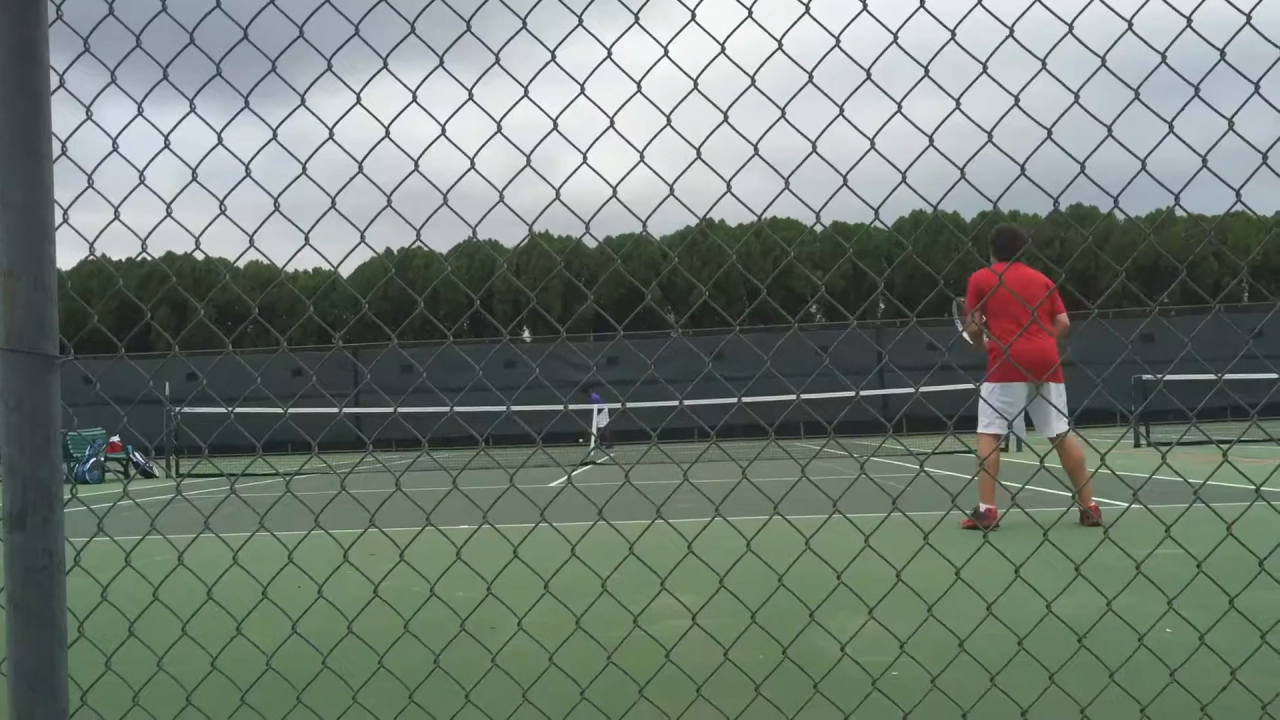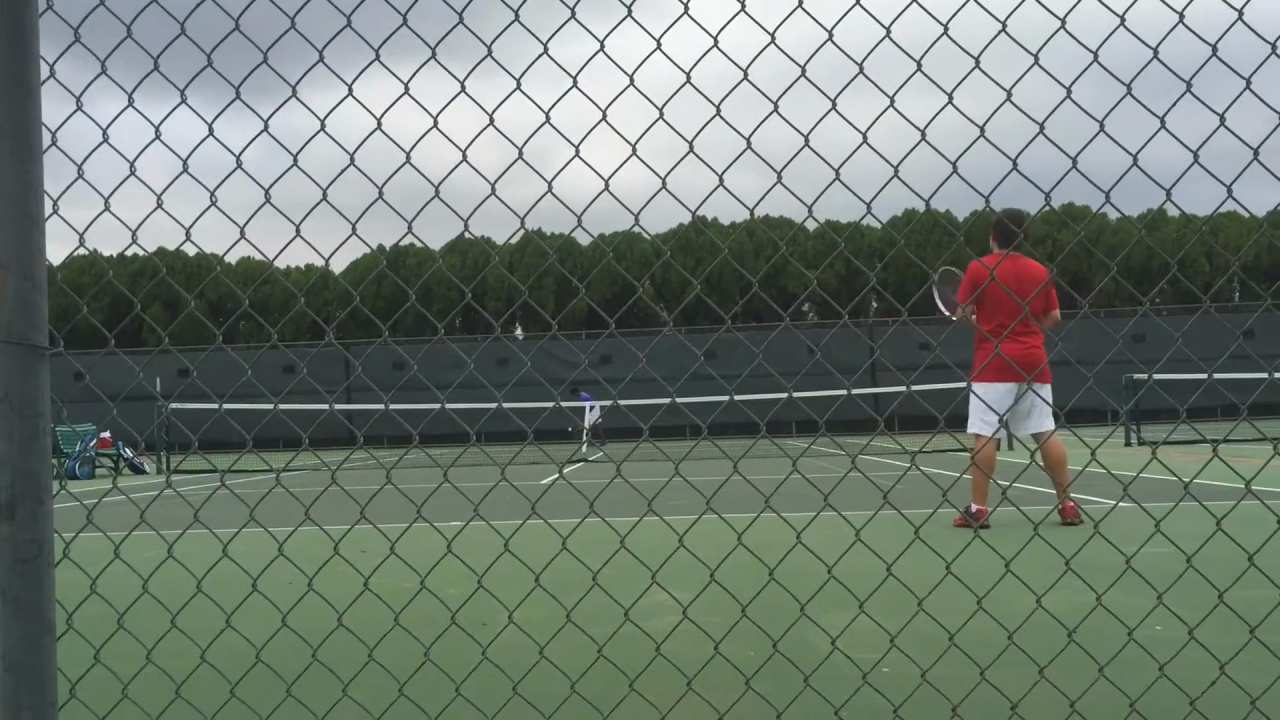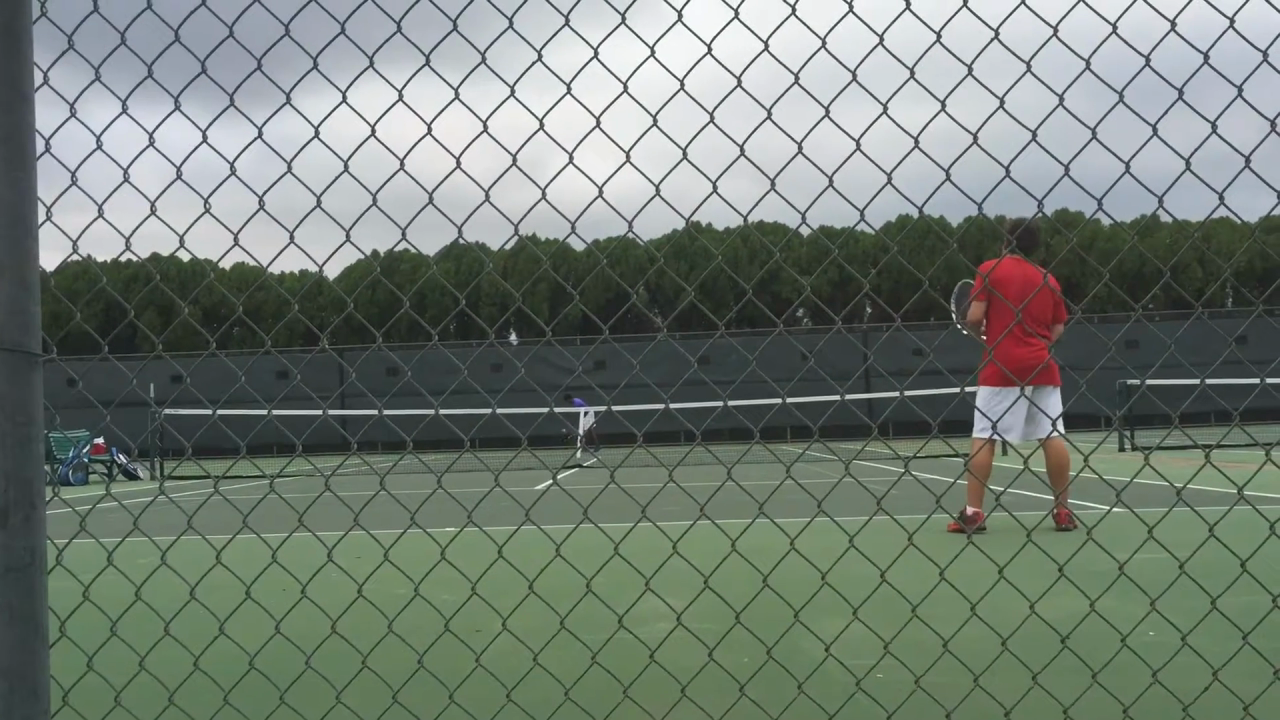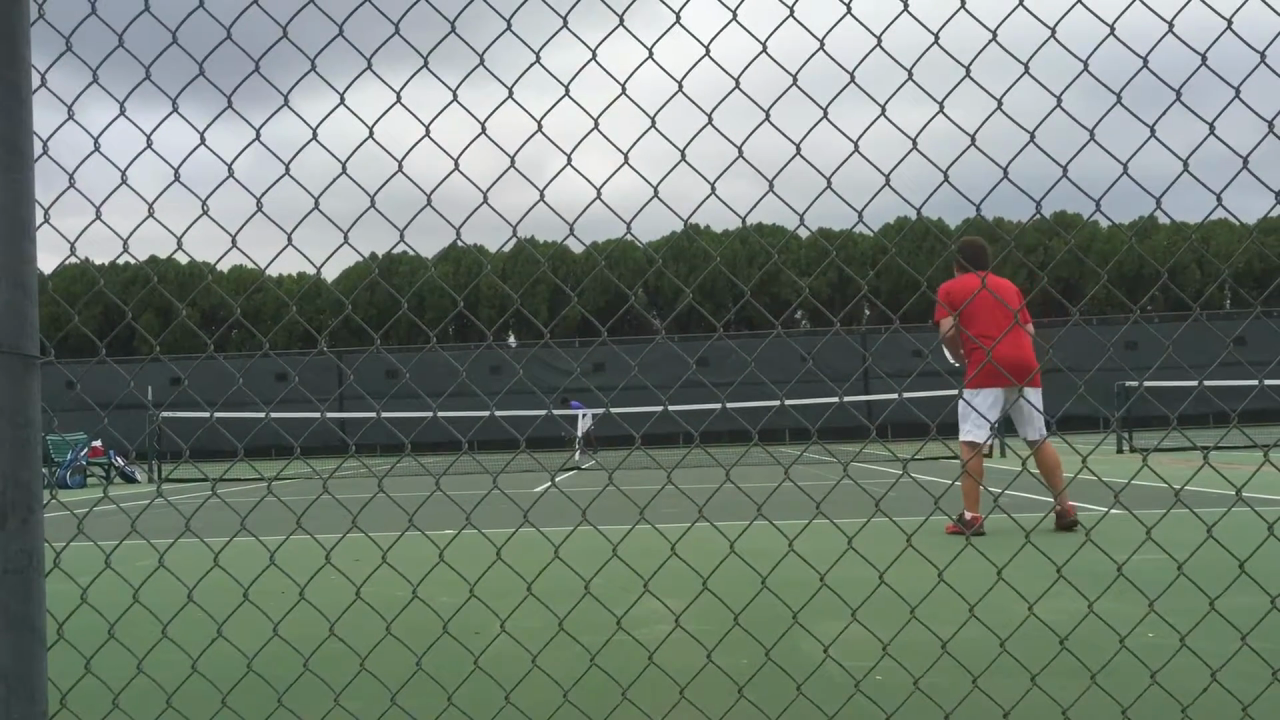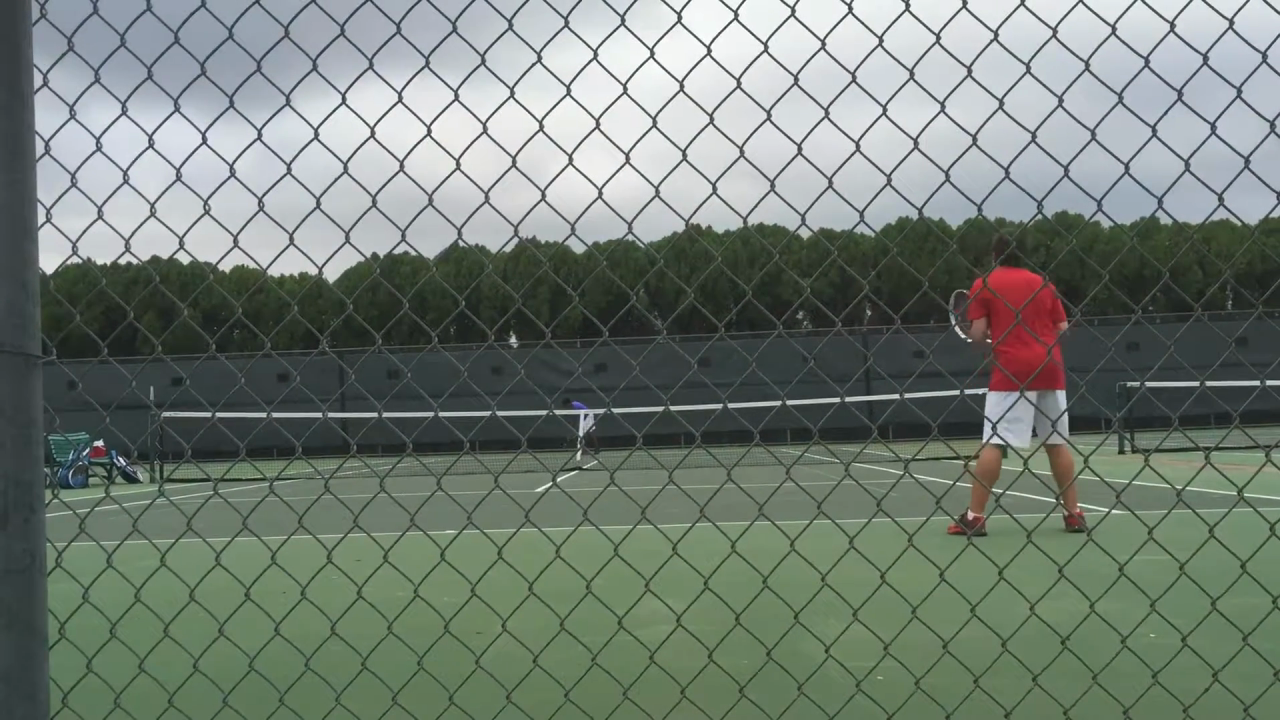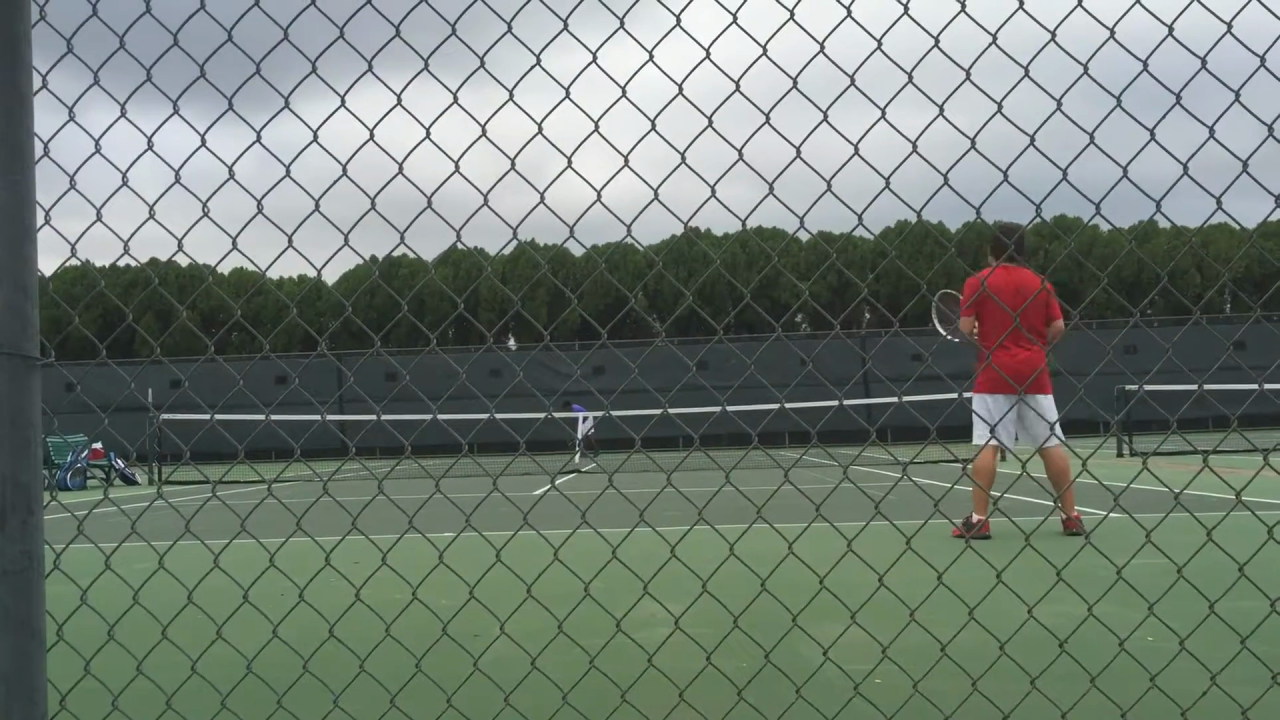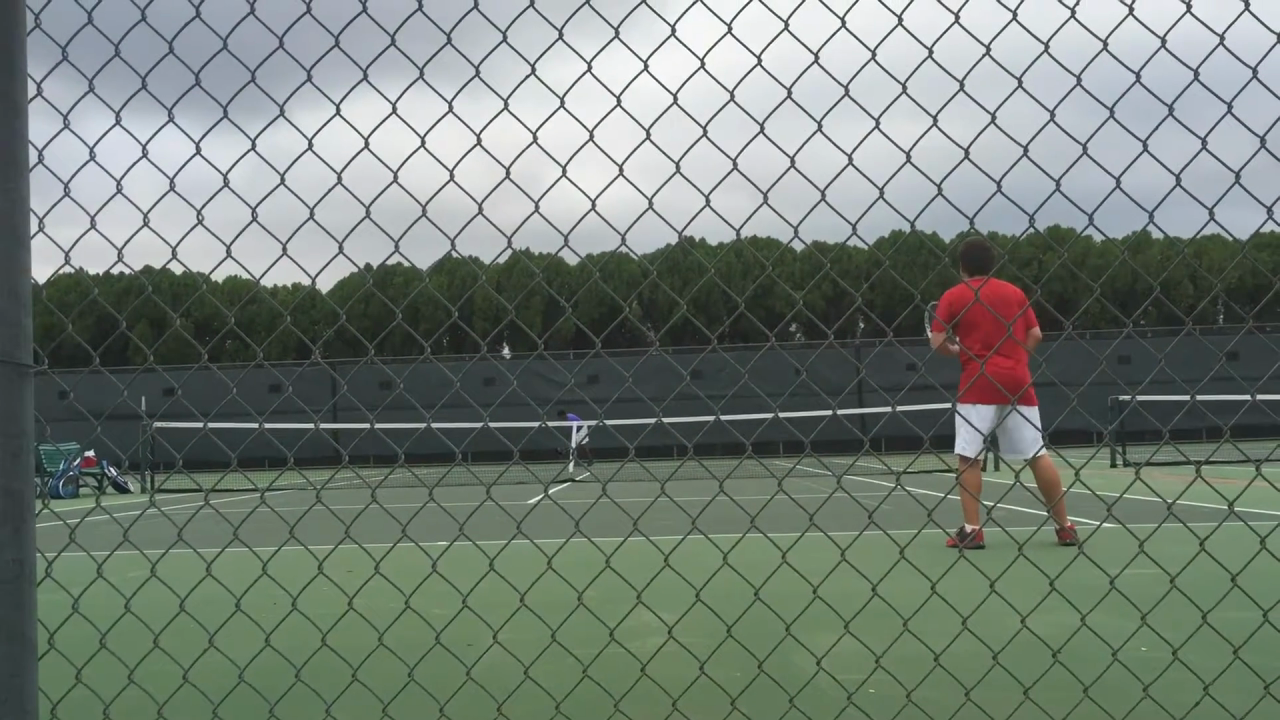
dt=0.5s
person 1, frame 1
left shoulder: (980, 278)
right shoulder: (1041, 279)
left elbow: (973, 326)
right elbow: (1063, 323)
left wrist: (982, 340)
left hip: (1007, 364)
right hip: (1046, 361)
left knee: (989, 434)
right knee: (1062, 434)
left ankle: (987, 509)
right ankle: (1088, 506)
person 1, frame 2
left shoulder: (978, 268)
right shoulder: (1041, 271)
left elbow: (963, 314)
right elbow: (1054, 316)
left hip: (994, 362)
right hip: (1033, 360)
left knee: (984, 435)
right knee: (1045, 432)
left ankle: (978, 509)
right ankle: (1067, 505)
person 1, frame 3
left shoulder: (989, 270)
right shoulder: (1048, 279)
left elbow: (974, 316)
right elbow: (1057, 330)
left wrist: (982, 331)
left hip: (1001, 368)
right hip: (1042, 366)
left knee: (984, 438)
right knee: (1053, 436)
left ankle: (973, 512)
right ankle: (1063, 511)
person 1, frame 4
left shoulder: (949, 288)
right shoulder: (1009, 286)
left elbow: (949, 331)
right elbow: (1030, 330)
left wrist: (959, 355)
left hip: (986, 369)
right hip: (1025, 364)
left knee: (972, 441)
right knee: (1039, 438)
left ankle: (971, 516)
right ankle: (1064, 507)
person 1, frame 5
left shoulder: (984, 284)
right shoulder: (1043, 284)
left elbow: (978, 333)
right elbow: (1062, 328)
left wrist: (989, 340)
left hip: (1011, 371)
right hip: (1049, 369)
left knee: (994, 442)
right knee: (1057, 442)
left ankle: (974, 516)
right ankle: (1073, 513)
person 1, frame 6
left shoulder: (977, 282)
right shoulder: (1040, 283)
left elbow: (966, 329)
right elbow: (1057, 328)
left hip: (994, 375)
right hip: (1034, 373)
left knee: (986, 445)
right knee: (1050, 444)
left ankle: (979, 519)
right ankle: (1070, 516)
person 1, frame 7
left shoulder: (954, 296)
right shoulder: (1015, 292)
left elbow: (937, 343)
right elbow: (1035, 335)
left hip: (980, 385)
right hip: (1018, 382)
left knee: (969, 456)
right knee: (1038, 454)
left ankle: (972, 529)
right ankle: (1064, 526)
